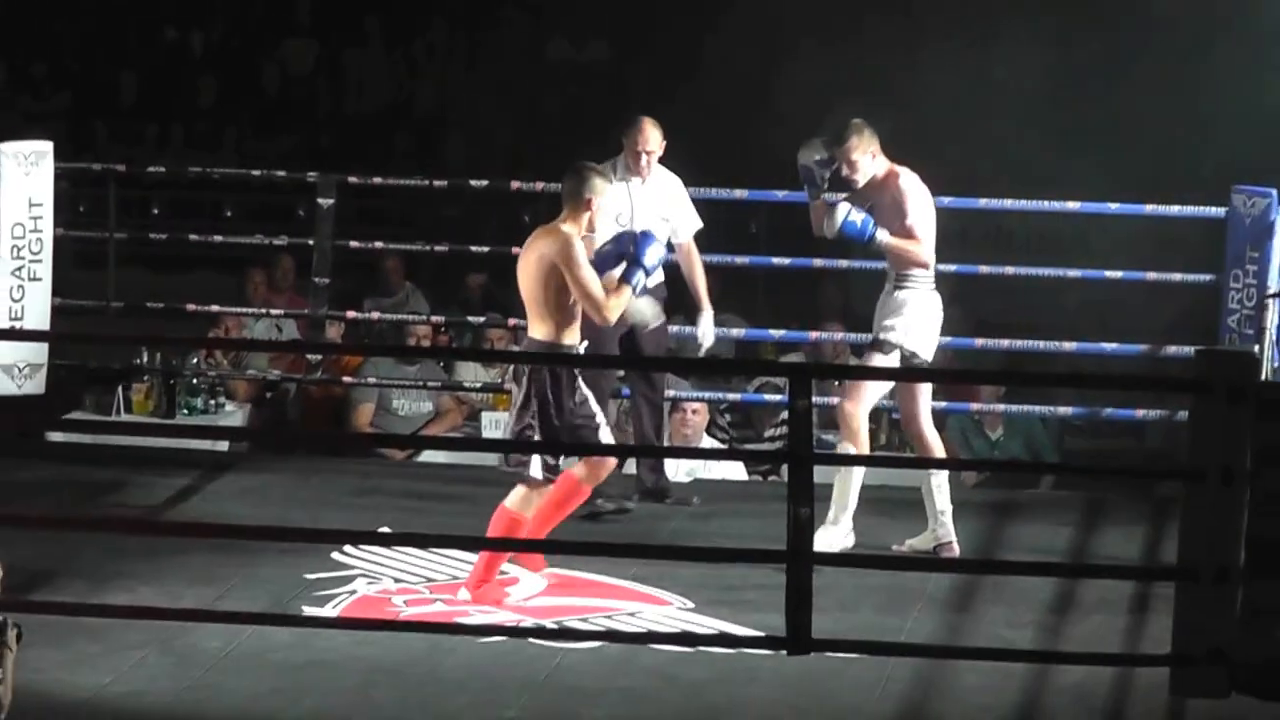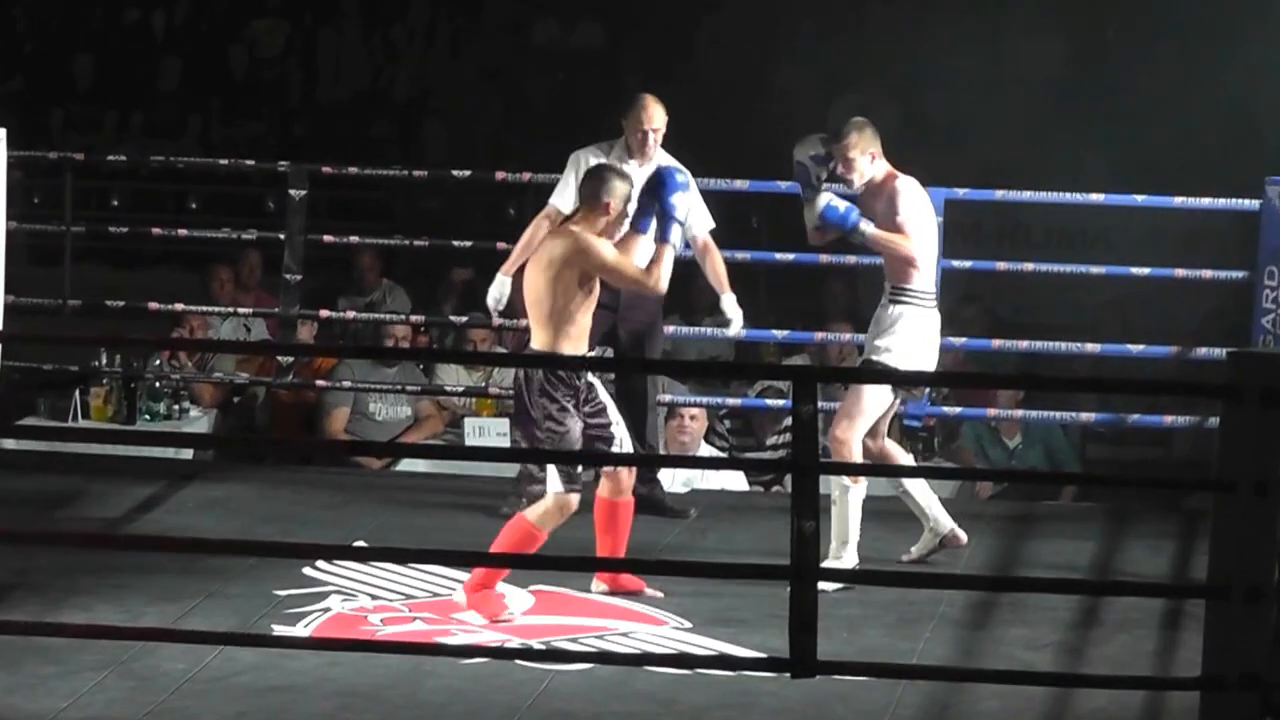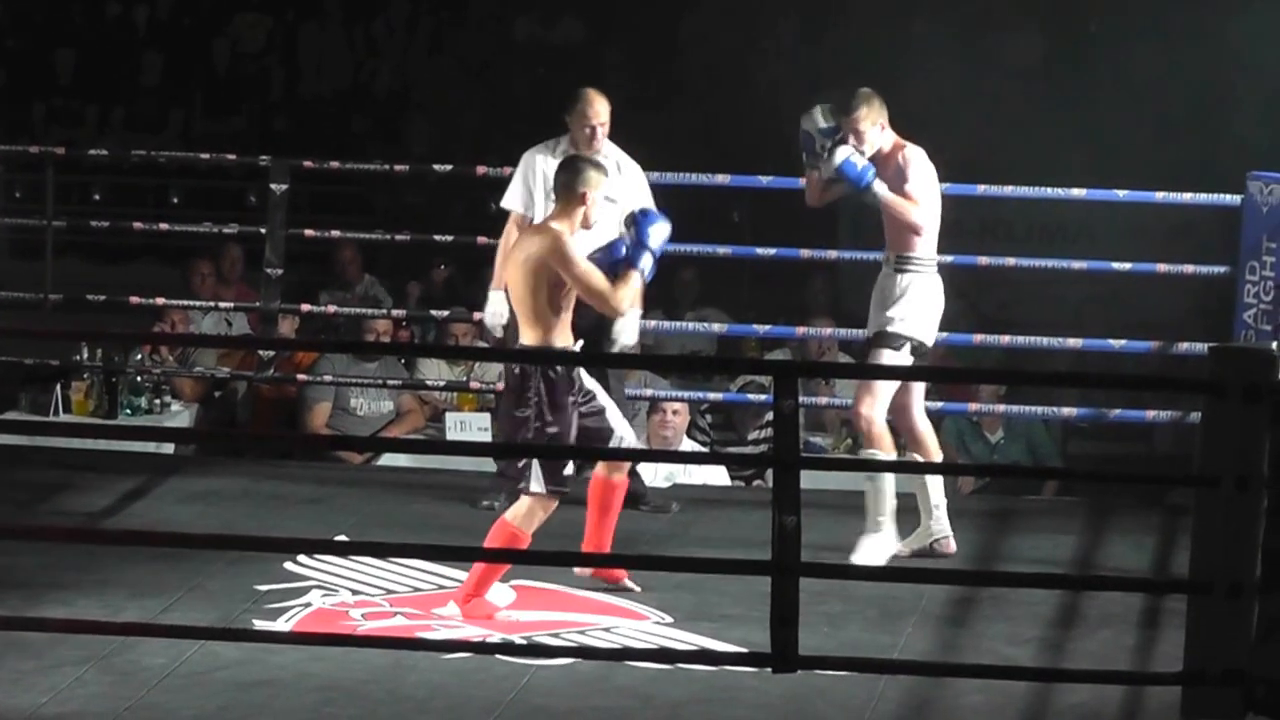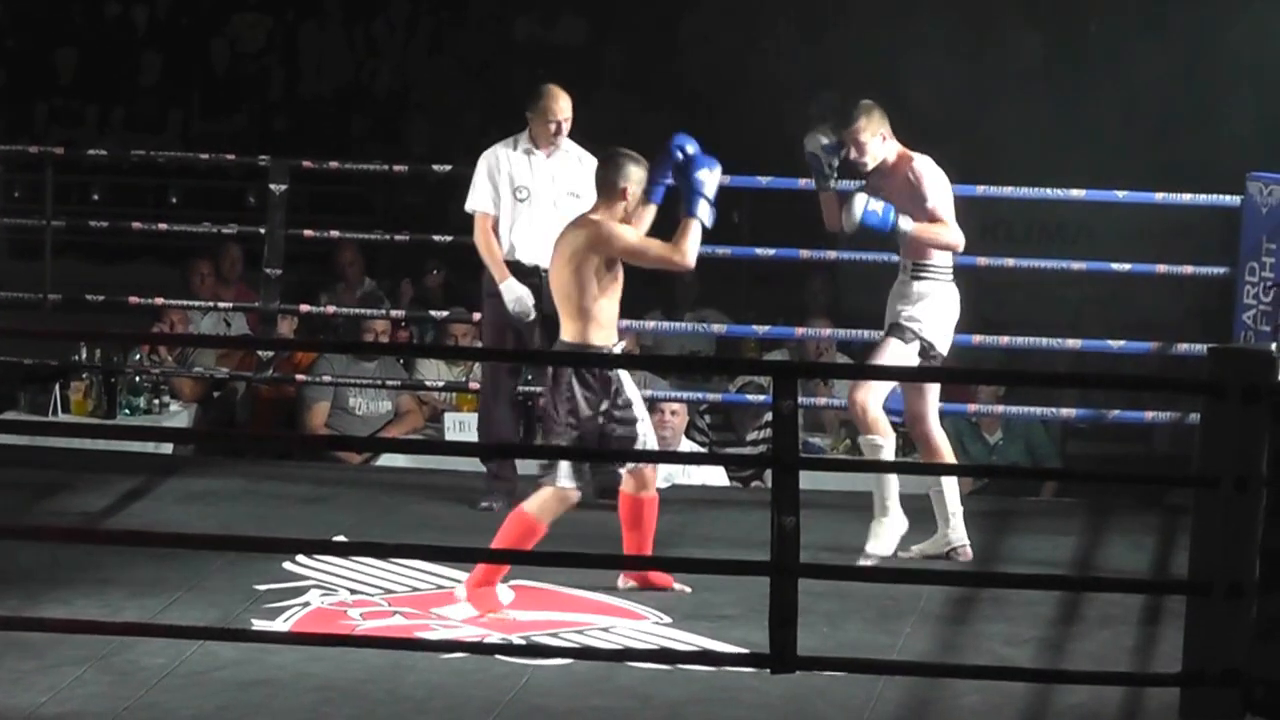
dt=0.3s
person 1, frame 1
left shoulder: (905, 186)
right shoulder: (872, 191)
left elbow: (924, 256)
right elbow: (822, 229)
left wrist: (871, 234)
right wrist: (815, 185)
left hip: (912, 306)
right hip: (900, 303)
left knee: (852, 408)
right knee: (918, 424)
left ankle: (837, 527)
right ankle: (941, 534)
person 1, frame 2
left shoulder: (901, 190)
right shoulder: (872, 195)
left elbow: (913, 253)
right elbow: (819, 237)
left wrist: (855, 223)
right wrist: (810, 187)
left hip: (907, 321)
right hip: (897, 317)
left knee: (844, 434)
right knee: (870, 439)
right ankle: (939, 525)
person 1, frame 3
left shoulder: (909, 158)
right shoulder: (874, 163)
left elbow: (918, 222)
right elbow: (815, 197)
left wrist: (869, 184)
right wrist: (815, 154)
left hip: (913, 290)
right hip: (894, 285)
left knee: (868, 410)
right knee: (908, 414)
person 1, frame 4
left shoulder: (920, 170)
right shoulder: (880, 178)
left elbow: (955, 239)
right elbow: (834, 223)
left wrist: (895, 222)
right wrist: (823, 174)
left hip: (929, 297)
right hip: (909, 294)
left knee: (862, 399)
right knee: (921, 421)
left ankle: (888, 514)
person 2, frame 1
left shoulder: (548, 238)
right shoulder: (565, 244)
right elbow: (603, 313)
left wrist: (617, 261)
right wrist: (639, 270)
left hip: (561, 364)
right hip: (547, 369)
left knee: (600, 456)
right knee: (536, 481)
left ankle: (524, 540)
right ankle: (479, 582)
person 2, frame 2
left shoulder: (571, 240)
right shoulder: (579, 244)
left elbow: (616, 270)
right elbow: (653, 284)
left wrist: (644, 220)
right wrist: (672, 223)
left hip: (576, 375)
right hip: (550, 380)
left knee: (620, 467)
right knee: (562, 499)
left ankle: (611, 574)
right ankle: (480, 586)
person 2, frame 3
left shoulder: (545, 237)
right shoulder: (555, 244)
right elbow: (617, 305)
left wrist: (615, 257)
right wrist: (645, 252)
left hip: (563, 371)
right hip: (541, 377)
left knee: (619, 448)
right knee: (539, 498)
left ankle: (595, 555)
right ankle: (470, 594)
person 2, frame 4
left shoulder: (595, 229)
right shoulder: (600, 233)
left elbow: (632, 238)
right elbow: (682, 259)
left wrist: (660, 183)
right wrist: (699, 199)
left hip: (604, 368)
right hip: (579, 372)
left knee: (643, 466)
right knee: (560, 492)
left ankle: (638, 568)
right ankle: (481, 582)
person 3, frame 1
left shoulder: (670, 185)
left elbow: (686, 249)
left wrist: (706, 309)
left hip: (649, 294)
left knee: (650, 389)
right knee: (601, 389)
left ankle: (651, 479)
person 3, frame 2
right shoulder: (588, 161)
left elbow: (703, 243)
right elbow: (549, 219)
left wrist: (726, 295)
right wrist: (506, 274)
left hip: (641, 295)
left knee: (639, 394)
left ankle: (644, 489)
right ankle: (532, 481)
person 3, frame 3
left shoulder: (626, 170)
right shoulder: (536, 162)
right elbow: (514, 230)
left wrist: (629, 311)
right wrist: (496, 291)
left knee: (608, 388)
left ankle: (625, 484)
right ankle: (507, 481)
person 3, frame 4
left shoulder: (584, 164)
right shoulder: (497, 159)
right elbow: (483, 229)
right wrist: (507, 284)
right hip: (510, 280)
right knee: (500, 382)
right ankle: (501, 481)
